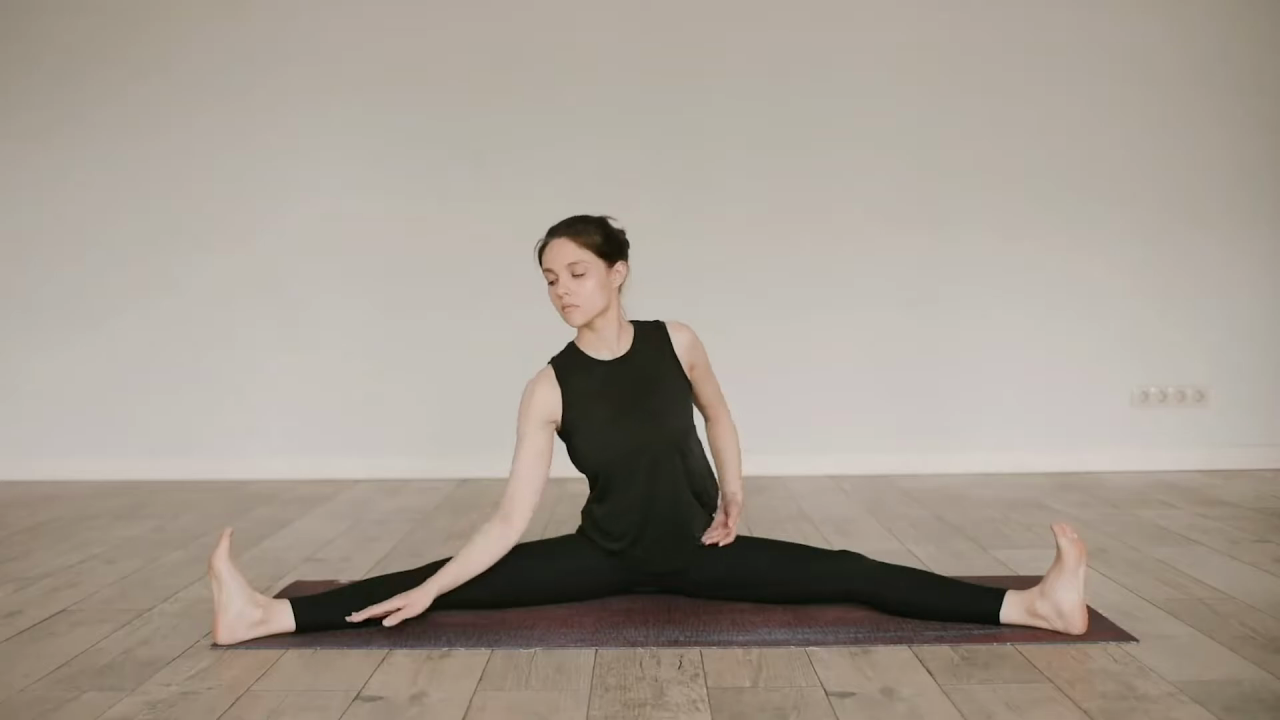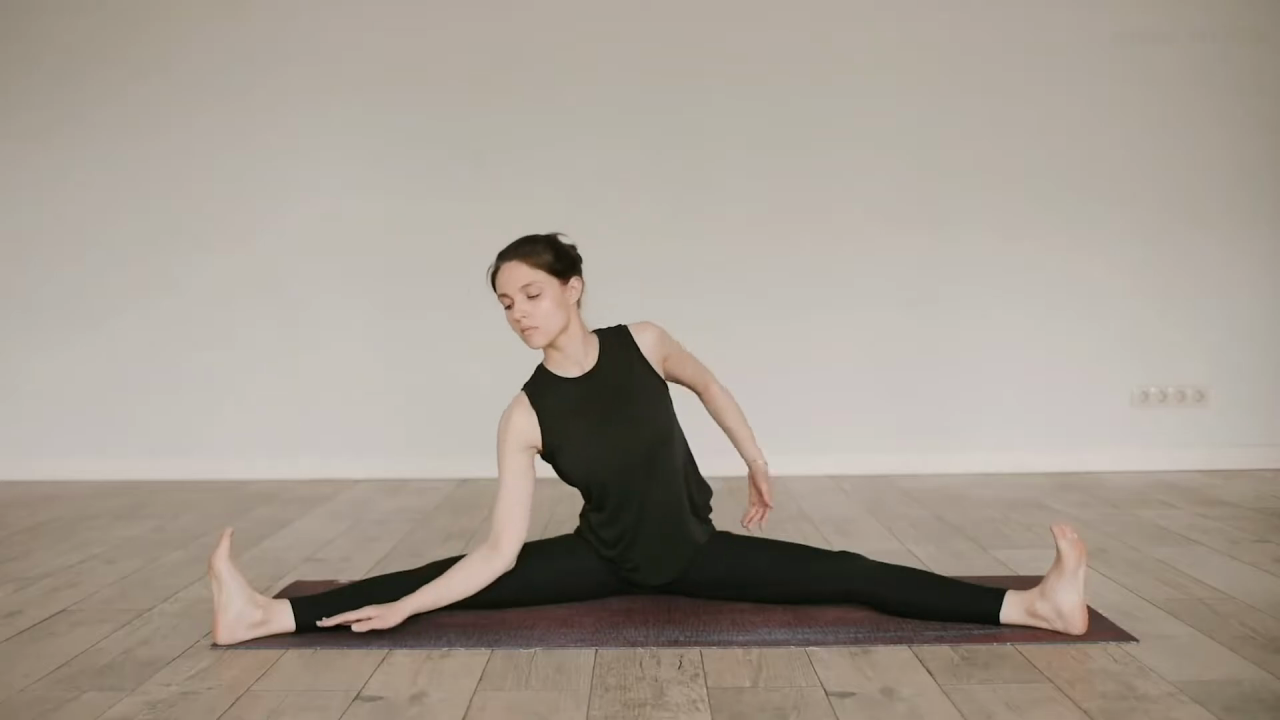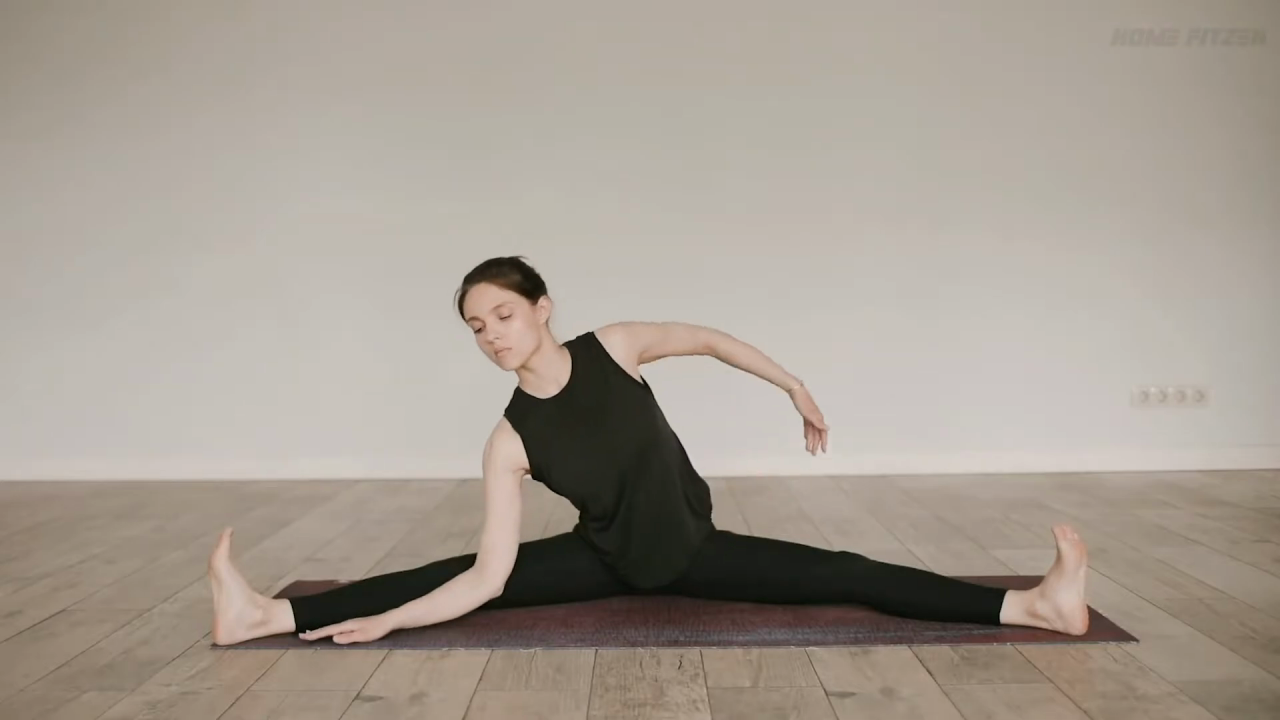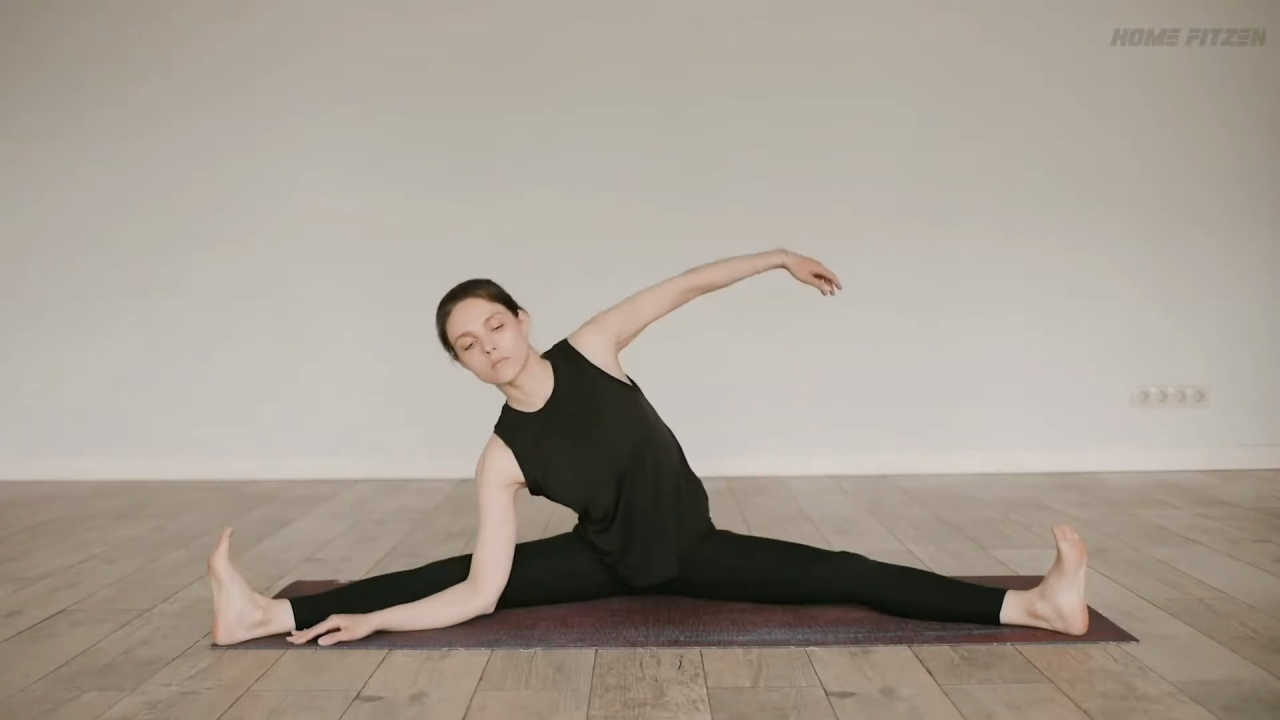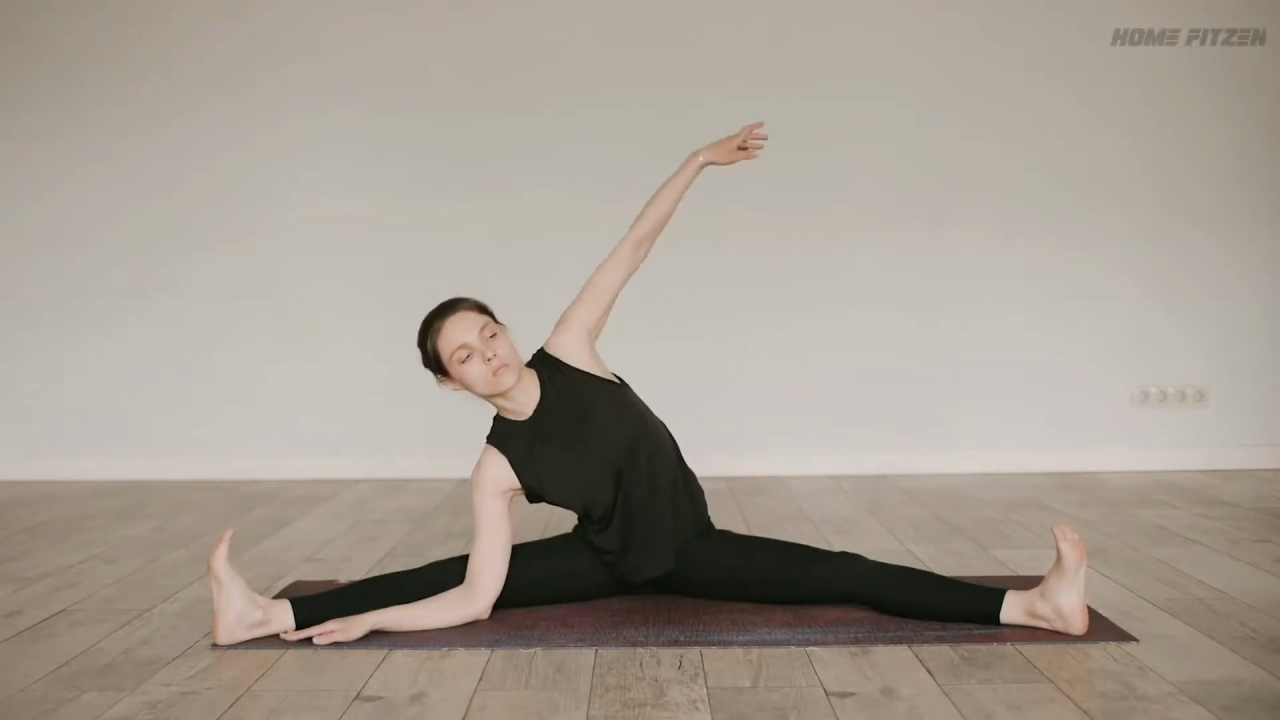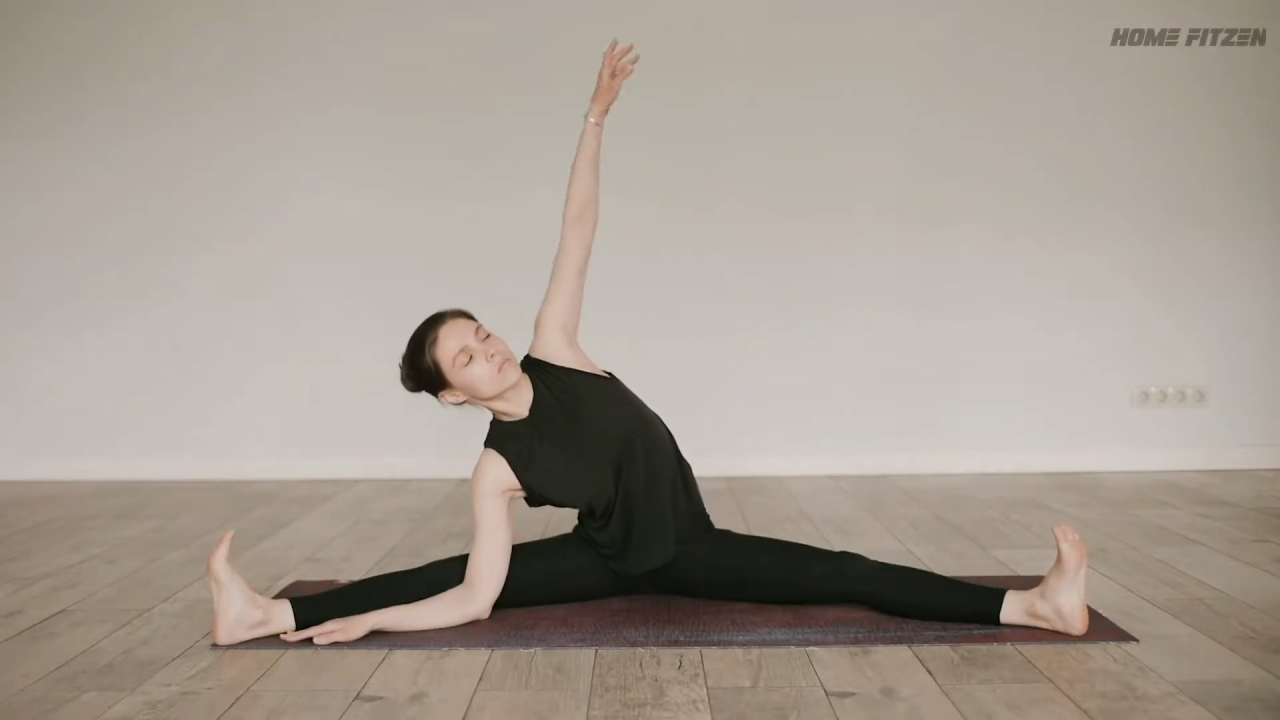
dt=0.3s
person 1, frame 1
left shoulder: (677, 342)
right shoulder: (548, 389)
left elbow: (717, 412)
right elbow: (510, 520)
left wrist: (732, 498)
right wrist: (429, 588)
left hip: (694, 549)
right hip: (606, 555)
left knee: (844, 574)
right knee: (467, 581)
left ankle: (1028, 606)
right ankle: (270, 615)
person 1, frame 2
left shoulder: (642, 342)
right shoulder: (524, 416)
left elbow: (708, 386)
right elbow: (503, 551)
left wrist: (756, 464)
right wrist: (405, 607)
left hip: (694, 547)
right hip: (605, 558)
left knee: (844, 575)
right knee: (462, 579)
left ankle: (1029, 606)
right ankle: (268, 614)
person 1, frame 3
left shoulder: (614, 347)
right shoulder: (508, 441)
left elbow: (708, 338)
right elbow: (491, 576)
left wrist: (796, 387)
right wrist: (386, 620)
left hip: (691, 548)
right hip: (604, 561)
left knee: (843, 576)
right knee: (453, 576)
left ankle: (1030, 606)
right ankle: (271, 615)
person 1, frame 4
left shoulder: (587, 351)
right shoulder: (500, 461)
left elbow: (681, 287)
right elbow: (481, 595)
left wrist: (776, 256)
right wrist: (376, 618)
left hip: (689, 549)
right hip: (605, 563)
left knee: (842, 574)
right knee: (453, 574)
left ankle: (1027, 604)
person 1, frame 5
left shoulder: (568, 351)
right shoulder: (497, 468)
left elbow: (634, 245)
right elbow: (476, 601)
left wrist: (700, 159)
right wrist: (370, 621)
left hip: (688, 547)
right hip: (606, 561)
left knee: (841, 575)
right knee: (450, 574)
left ankle: (1028, 604)
person 1, frame 6
left shoulder: (551, 353)
right shoulder: (496, 470)
left elbow: (578, 233)
right elbow: (477, 600)
left wrist: (597, 114)
right wrist: (369, 621)
left hip: (685, 545)
right hip: (605, 559)
left knee: (844, 577)
right knee: (451, 572)
left ankle: (1028, 606)
